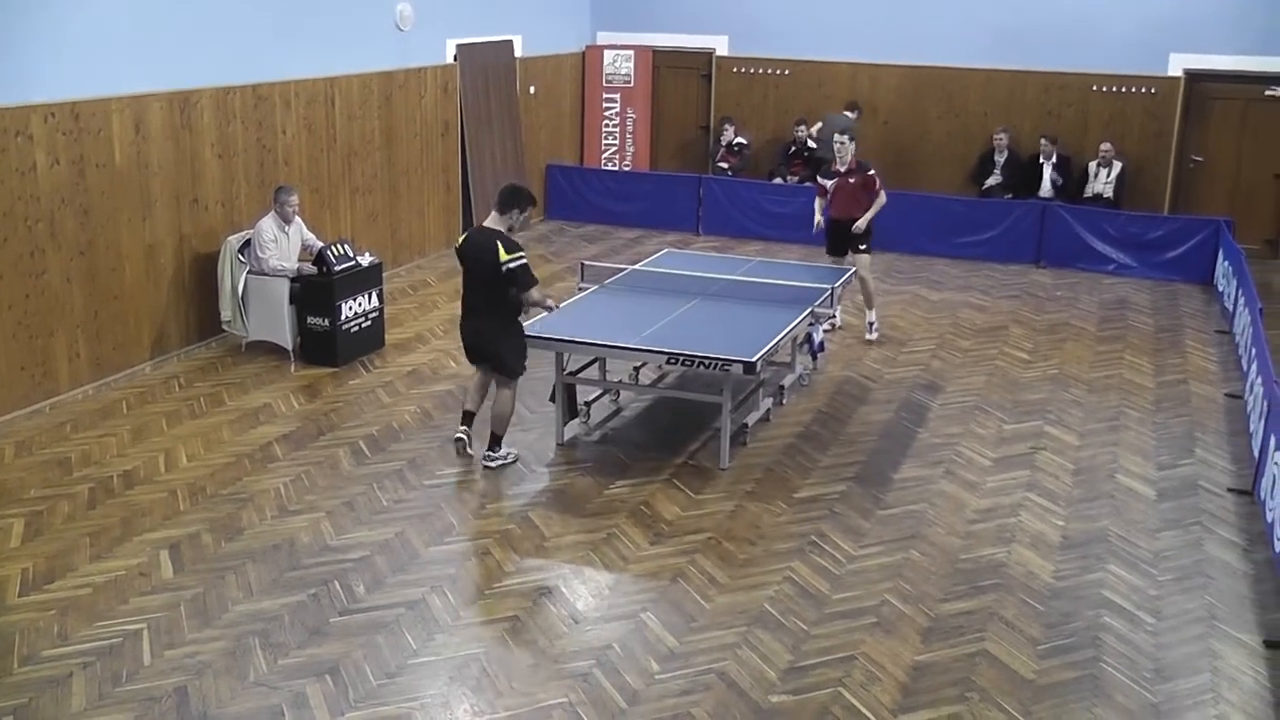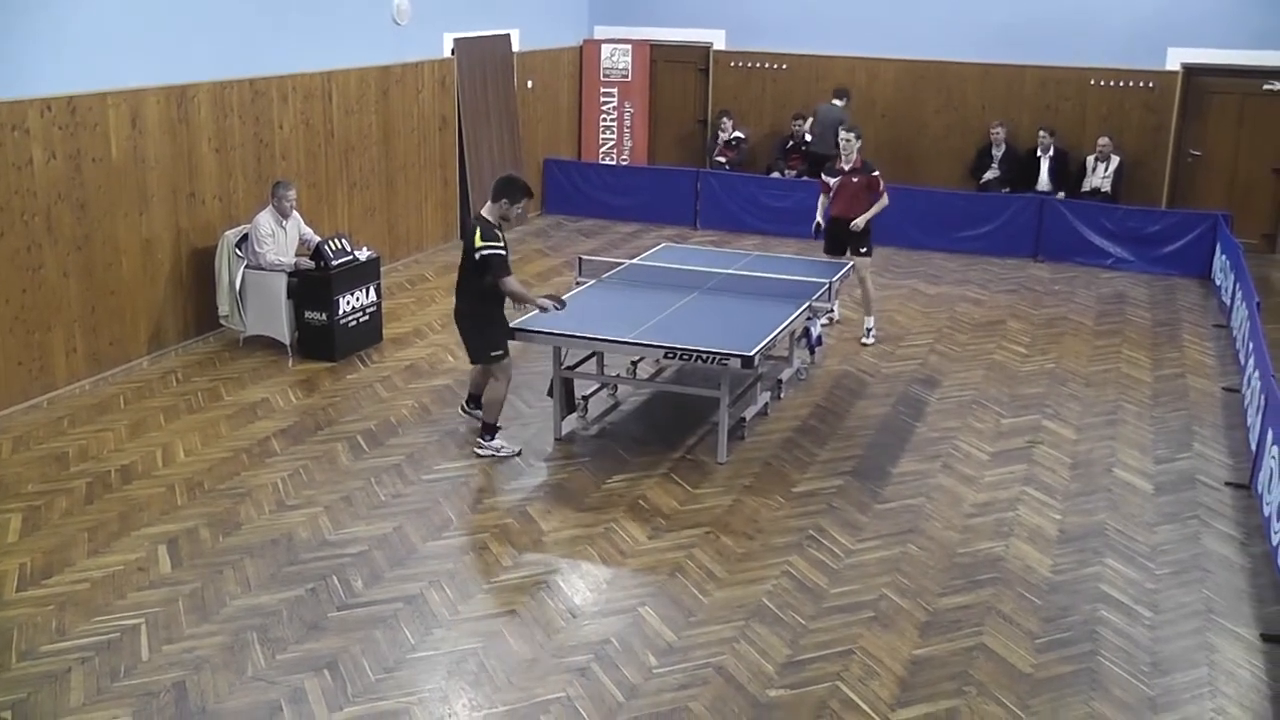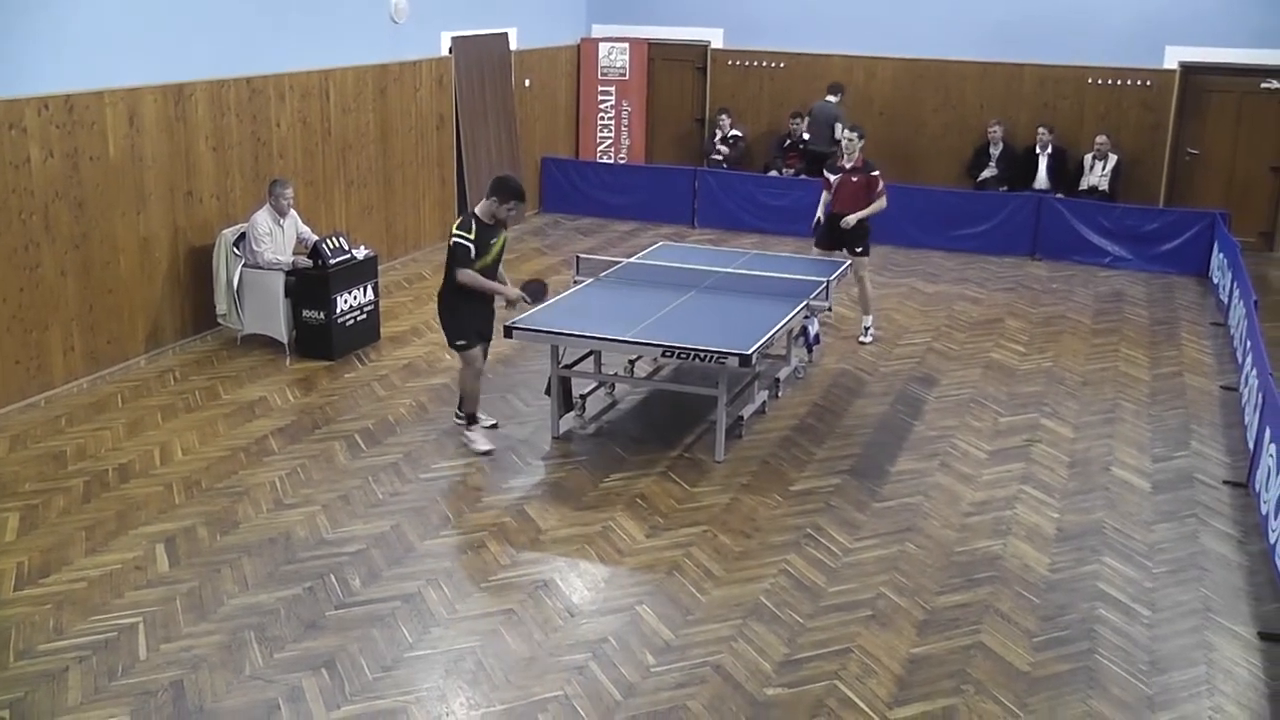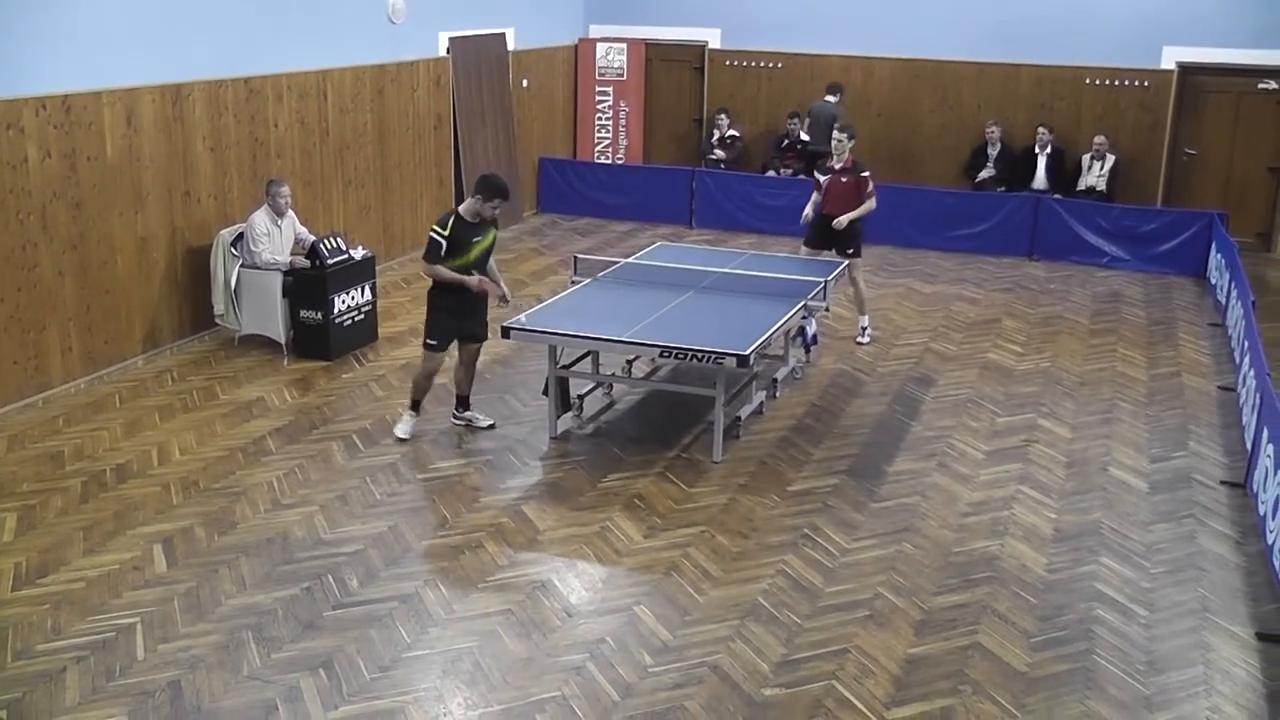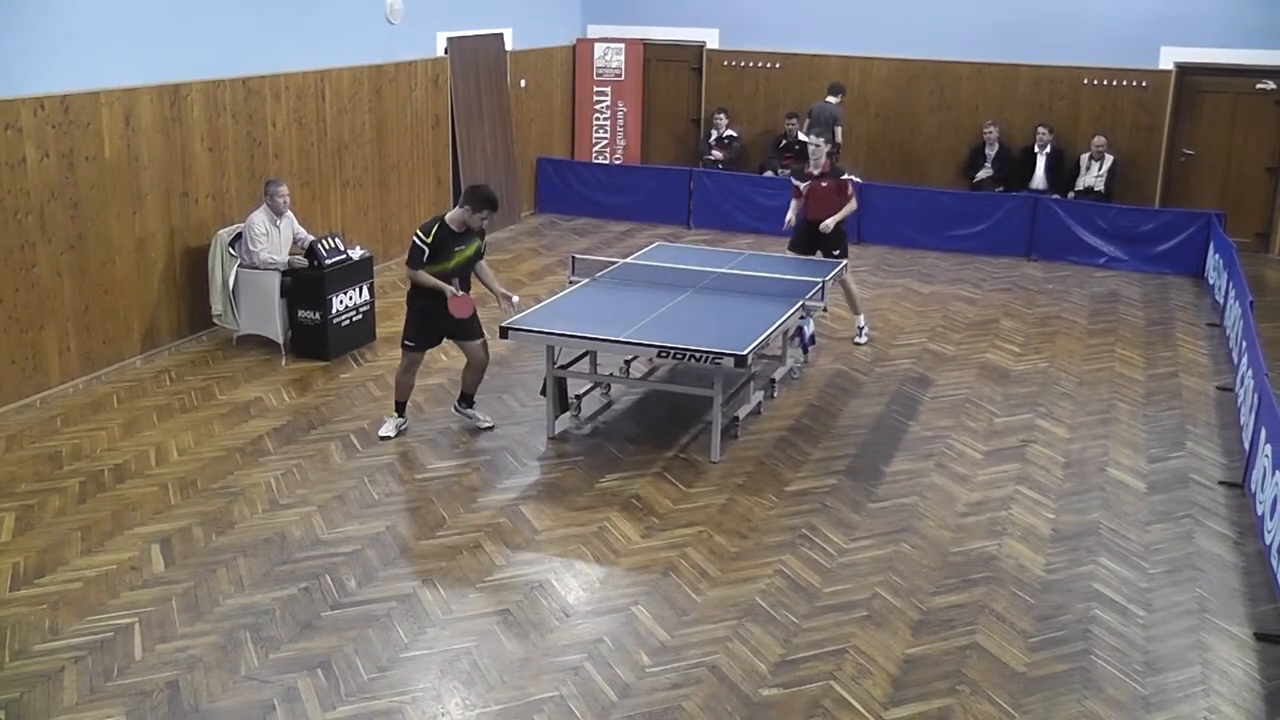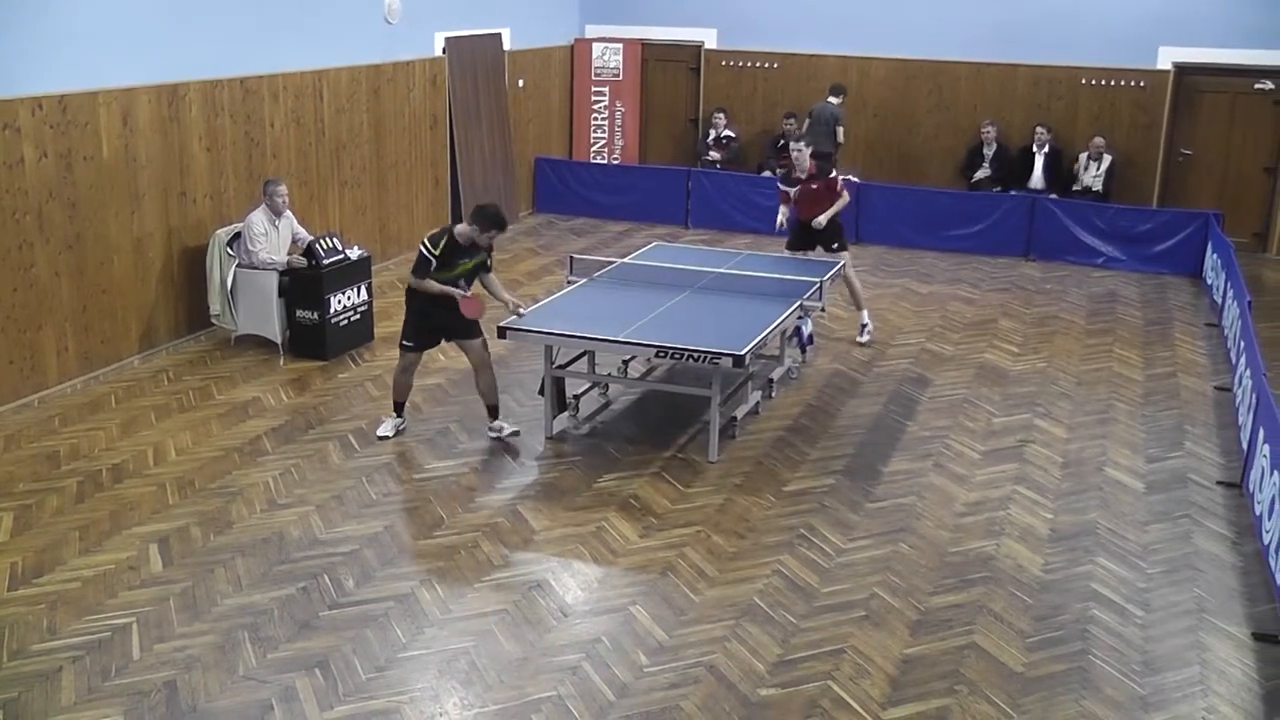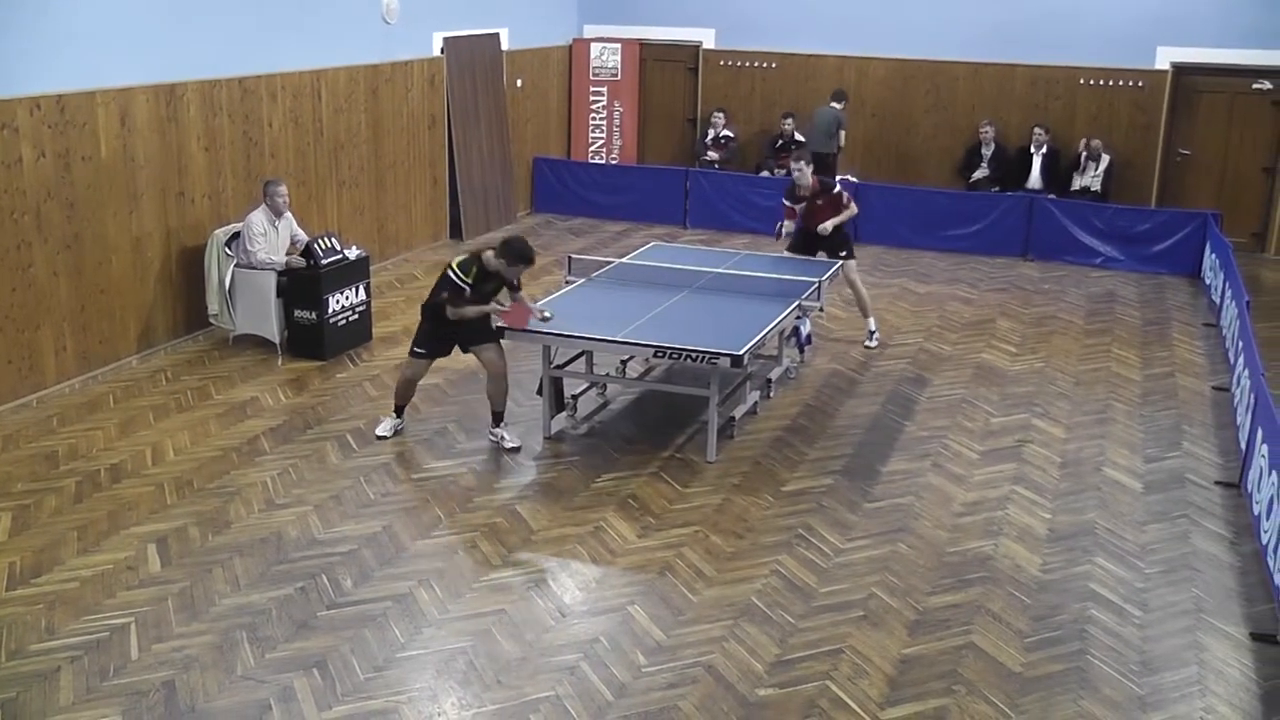
dt=0.2s
person 1, frame 1
left shoulder: (466, 239)
right shoulder: (510, 250)
right elbow: (532, 295)
right wrist: (546, 303)
left hip: (471, 325)
right hip: (502, 329)
left knee: (484, 374)
right knee: (506, 386)
left ankle: (465, 428)
right ankle: (494, 451)
person 1, frame 2
left shoulder: (480, 225)
right shoulder: (491, 236)
right elbow: (506, 282)
left wrist: (517, 294)
right wrist: (536, 301)
left hip: (470, 307)
right hip: (482, 313)
left knee: (487, 362)
right knee: (500, 374)
left ankle: (472, 404)
right ankle: (487, 439)
person 1, frame 3
left shoulder: (498, 224)
right shoulder: (466, 229)
right elbow: (463, 275)
left wrist: (506, 285)
right wrist: (504, 291)
left hip: (482, 302)
right hip: (458, 305)
left knee: (476, 359)
right knee: (474, 365)
left ankle: (465, 410)
right ankle: (471, 427)
person 1, frame 4
left shoulder: (489, 223)
right shoulder: (445, 227)
right elbow: (430, 268)
left wrist: (499, 283)
right wrist: (467, 281)
left hip: (474, 302)
right hip: (445, 304)
left knee: (470, 358)
right knee: (431, 365)
left ankle: (462, 410)
right ankle: (412, 413)
person 1, frame 5
left shoulder: (477, 232)
right shoulder: (429, 233)
left elbow: (478, 263)
right elbow: (412, 271)
left wrist: (497, 290)
right wrist: (443, 287)
right hip: (426, 307)
left knee: (480, 357)
right knee: (409, 363)
left ankle: (465, 405)
right ankle: (399, 416)
person 1, frame 6
left shoulder: (483, 245)
right shoulder: (436, 243)
left elbow: (486, 274)
right elbow: (416, 281)
left wrist: (506, 299)
right wrist: (451, 291)
left hip: (459, 307)
right hip: (424, 308)
left knee: (482, 360)
right knee: (407, 364)
left ankle: (494, 420)
right ankle: (397, 416)
person 1, frame 7
left shoulder: (505, 268)
right shoulder: (464, 270)
left elbow: (515, 292)
right elbow: (454, 312)
left wrist: (531, 308)
right wrist: (489, 308)
left hip: (476, 319)
right hip: (440, 318)
left knee: (498, 367)
right knee: (412, 373)
left ankle: (497, 427)
right ankle: (396, 417)
person 2, frame 1
left shoulder: (864, 170)
right shoulder: (825, 172)
left elbow: (881, 198)
right elbow: (820, 198)
left wrist: (865, 219)
right wrist: (818, 214)
left hip: (858, 227)
right hip: (835, 226)
left knee: (862, 275)
left ankle: (871, 319)
right ankle: (835, 315)
person 2, frame 2
left shoulder: (868, 170)
right shoulder: (830, 170)
left elbow: (884, 199)
left wrist: (865, 217)
right wrist: (819, 215)
left hip: (858, 227)
right hip: (834, 224)
left knee: (863, 276)
left ankle: (869, 326)
right ankle: (833, 309)
person 2, frame 3
left shoulder: (869, 170)
right shoulder: (832, 167)
left elbow: (881, 202)
left wrist: (857, 216)
right wrist: (820, 210)
left hip: (856, 226)
right hip: (832, 221)
left knee: (861, 276)
left ankle: (867, 325)
person 2, frame 4
left shoulder: (859, 171)
right shoulder: (822, 168)
left elbow: (871, 203)
left wrist: (848, 217)
right wrist: (810, 207)
left hip: (846, 227)
right hip: (822, 222)
left knee: (854, 276)
left ankle: (864, 326)
person 2, frame 5
left shoulder: (838, 174)
right shoulder: (799, 174)
left elbow: (852, 203)
left wrist: (833, 220)
right wrist: (791, 213)
left hip: (831, 230)
right hip: (806, 226)
left knee: (843, 278)
left ankle: (861, 325)
person 2, frame 6
left shoulder: (825, 172)
right shoulder: (786, 178)
left elbow: (845, 197)
right elbow: (785, 204)
left wrist: (826, 215)
right wrist: (782, 216)
left hip: (828, 225)
right hip: (802, 225)
left knee: (846, 273)
left ankle: (865, 322)
person 2, frame 7
left shoulder: (830, 187)
right shoulder: (790, 193)
left elbow: (852, 209)
right elbow: (790, 220)
left wrist: (832, 222)
right wrist: (786, 228)
left hip: (834, 233)
right hip: (807, 232)
left knee: (852, 280)
left ankle: (872, 329)
